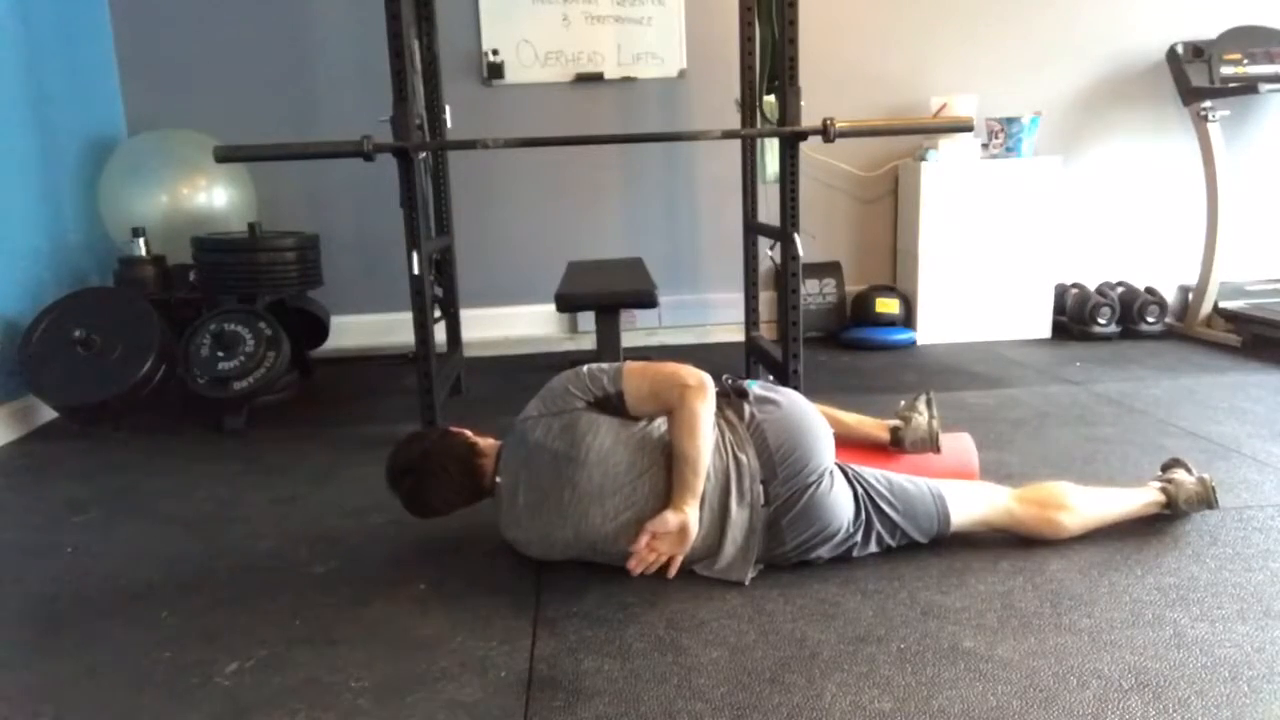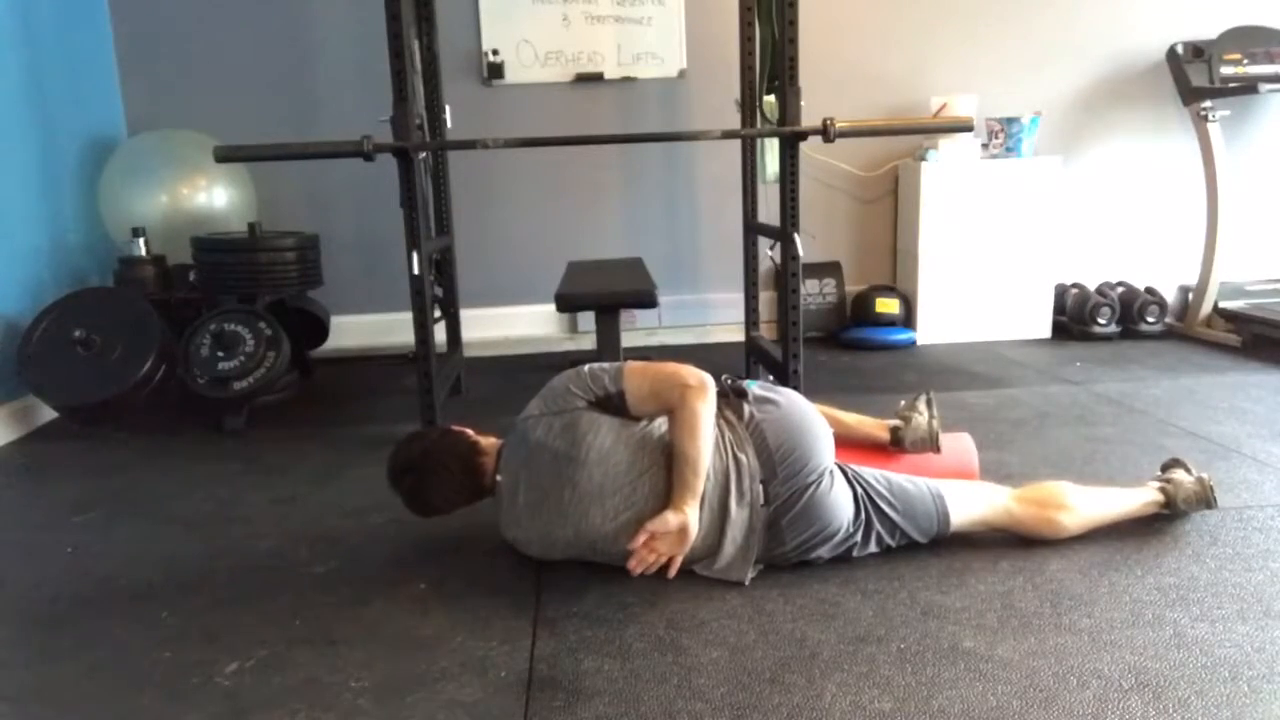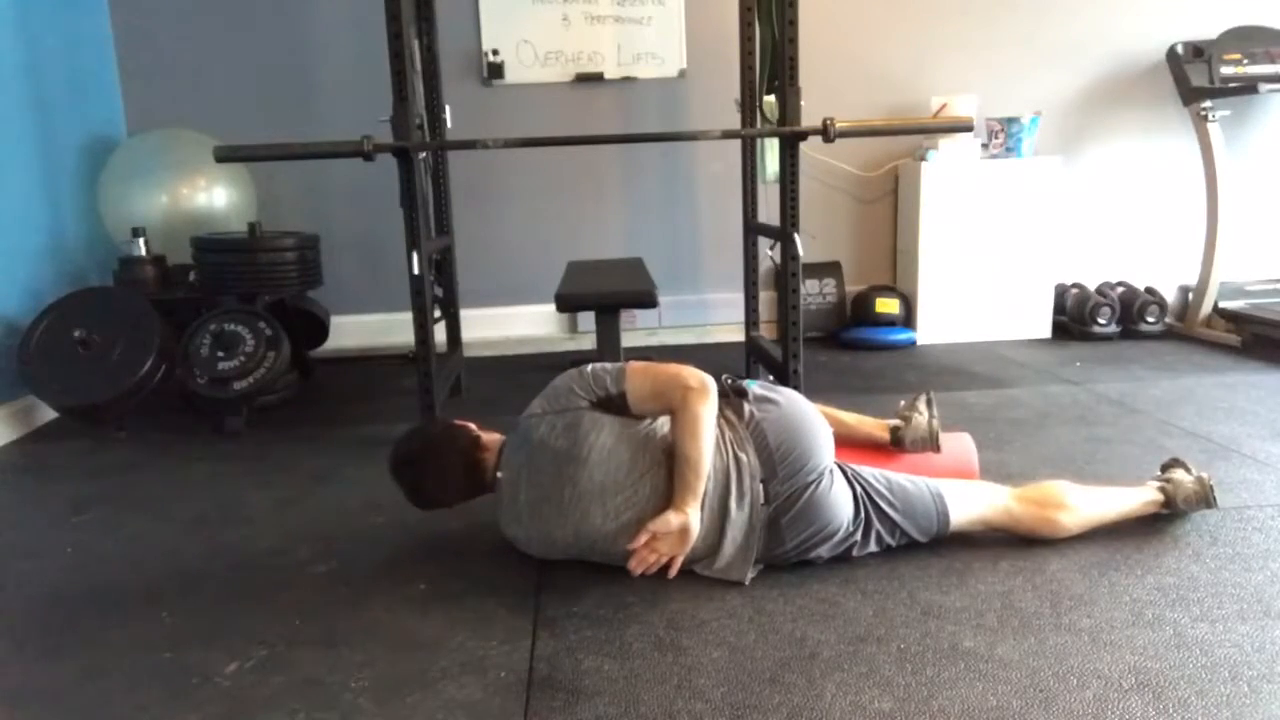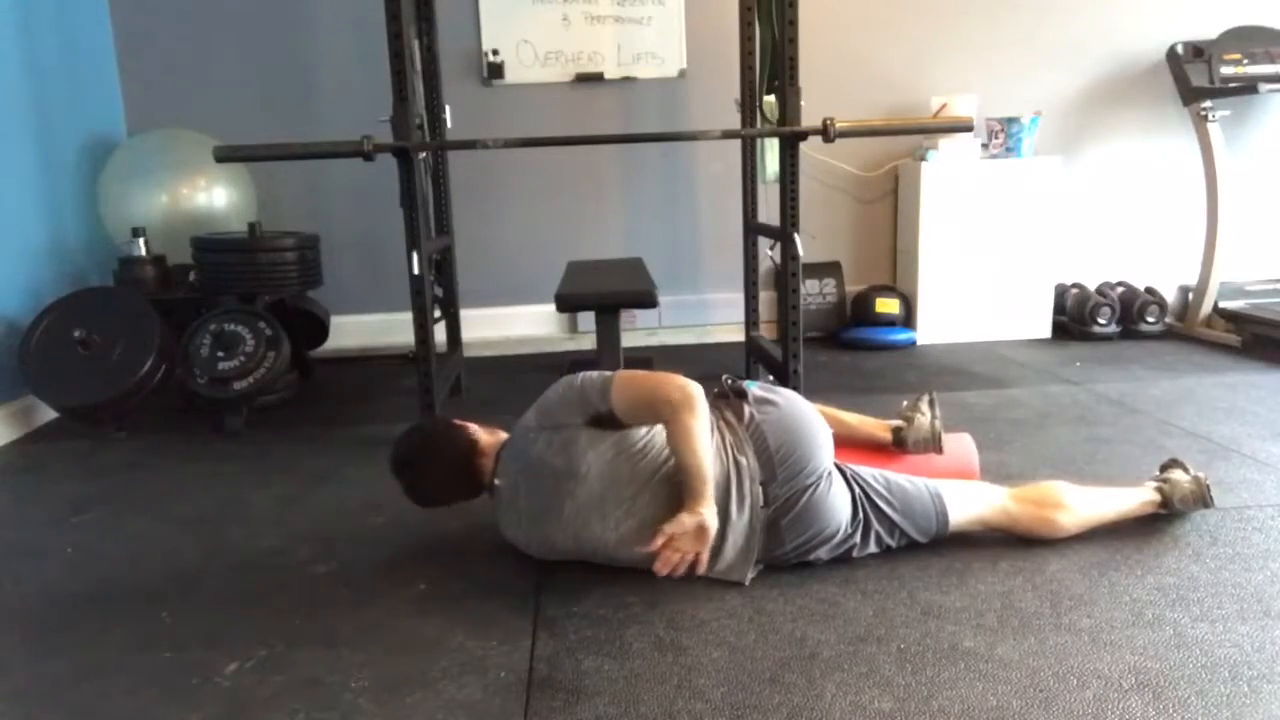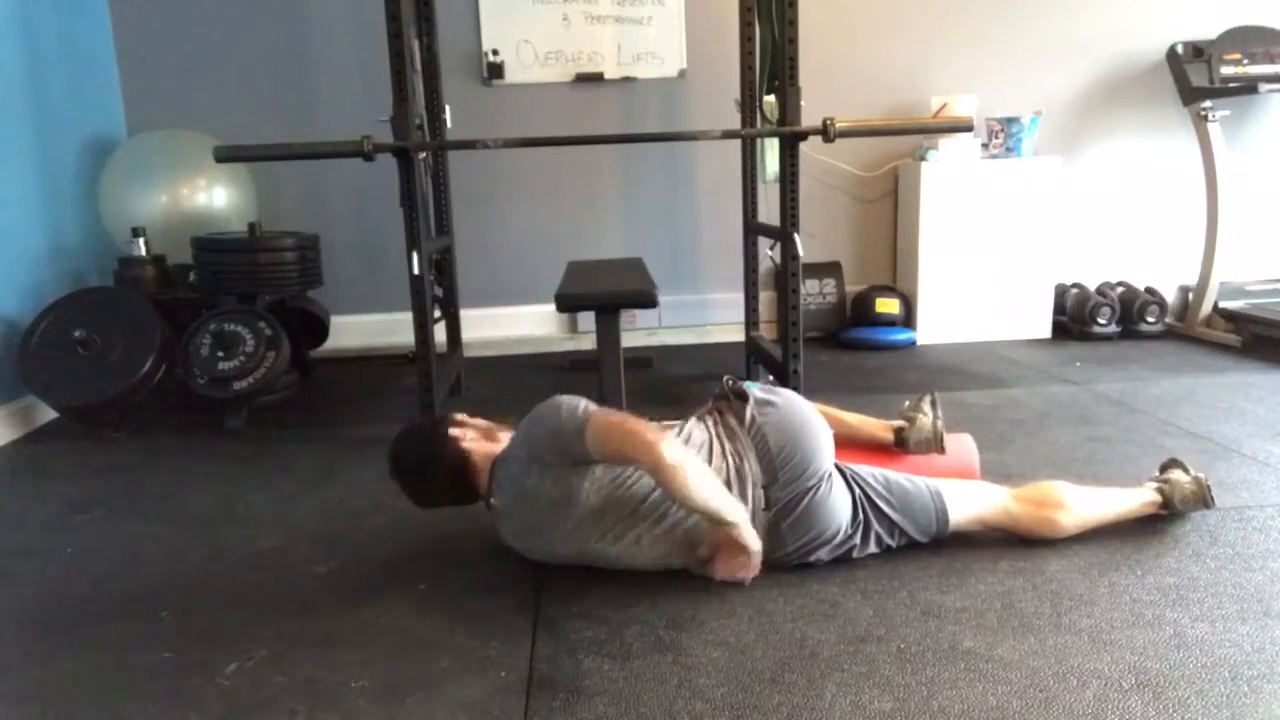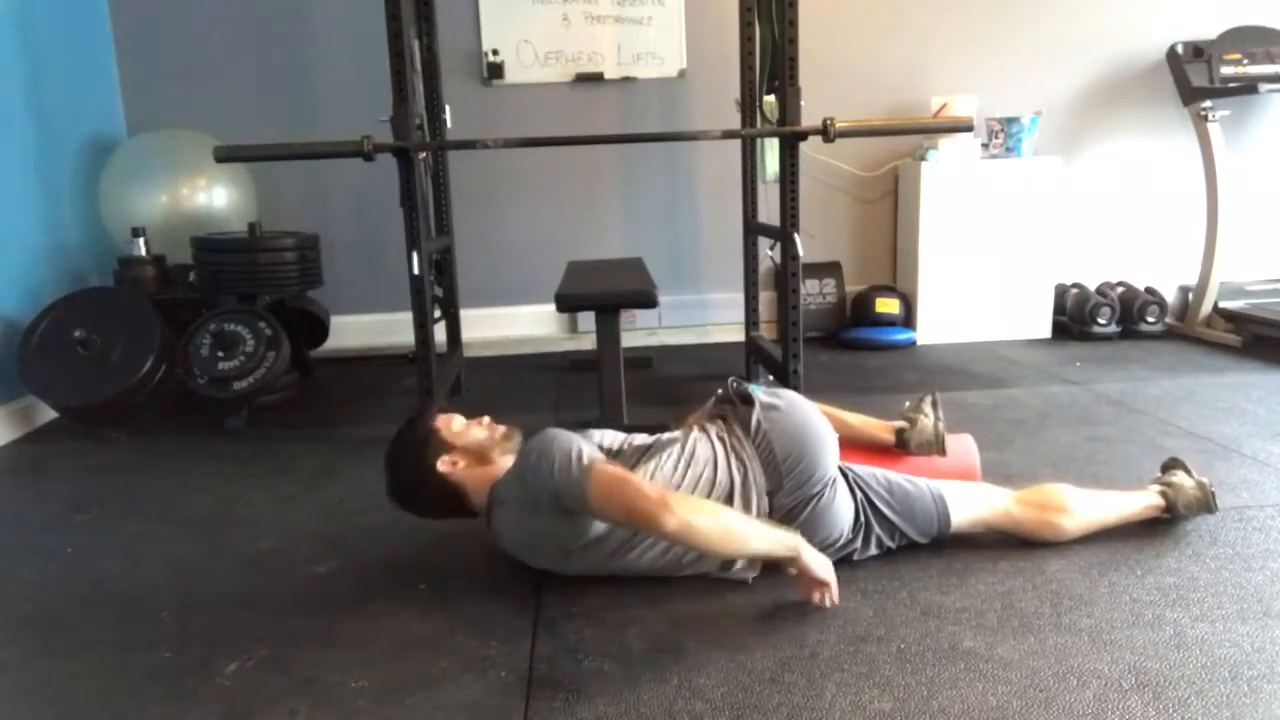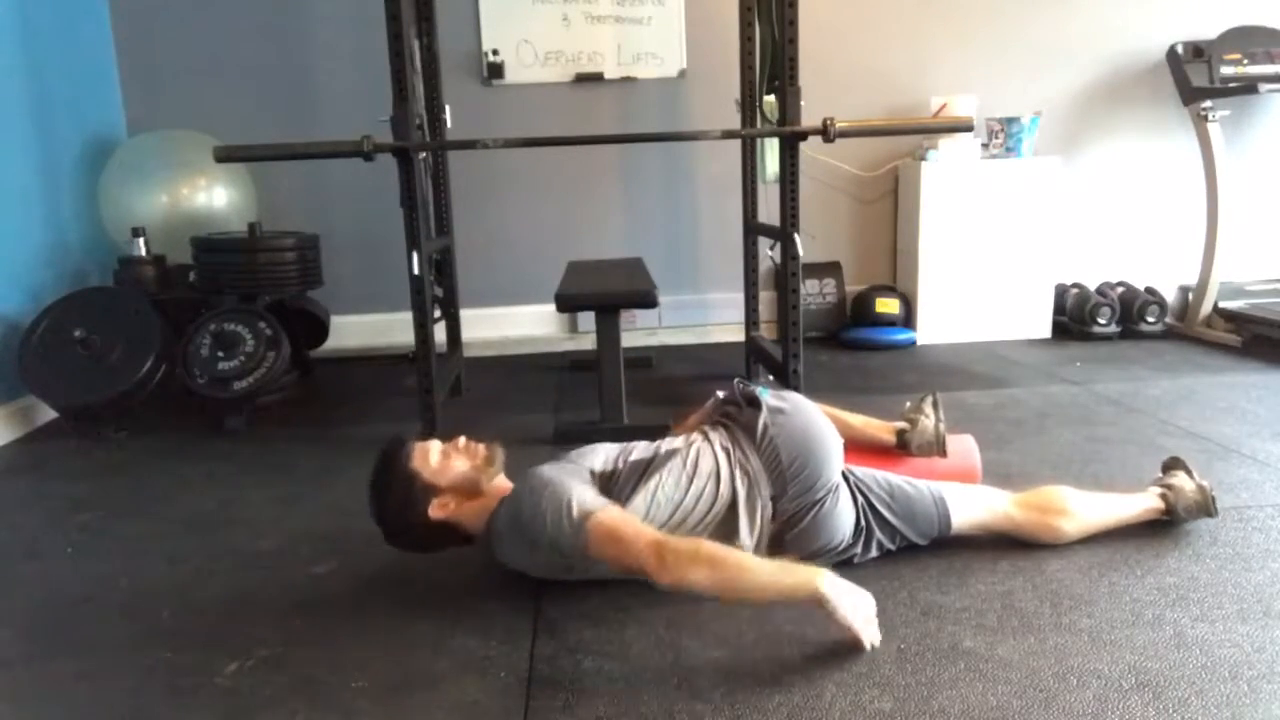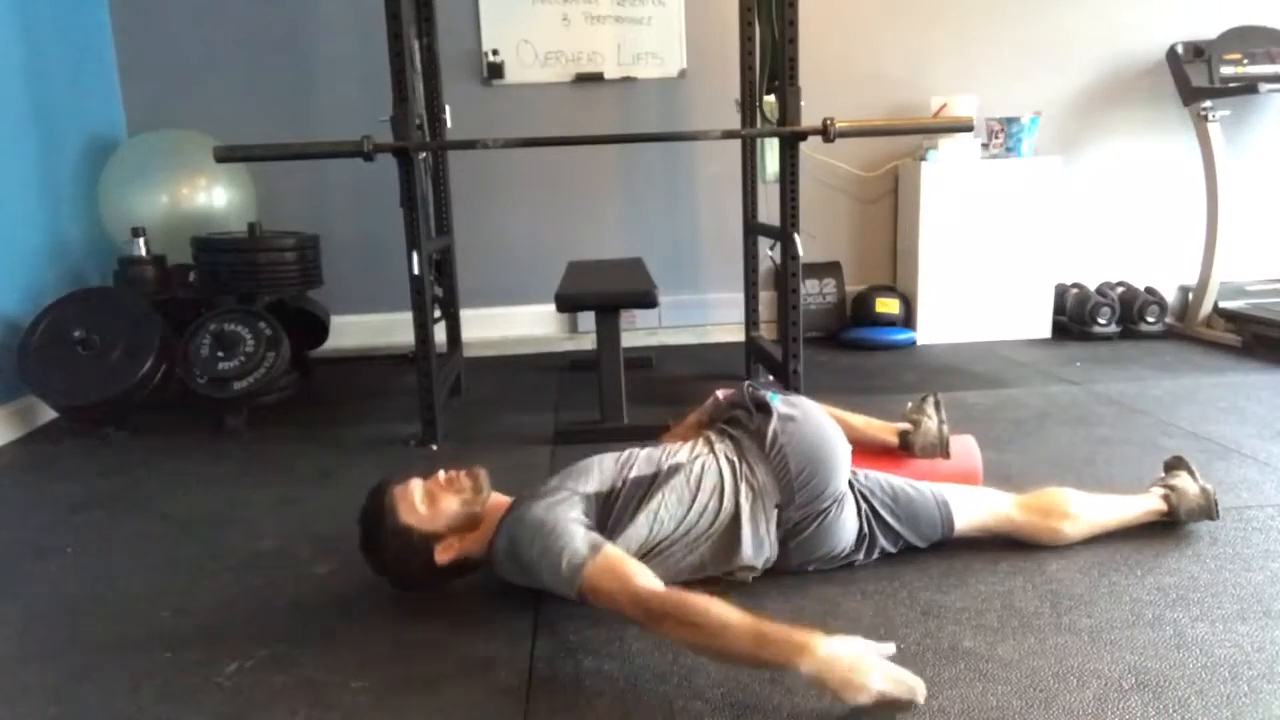
dt=0.3s
person 1, frame 1
left shoulder: (523, 532)
right shoulder: (553, 404)
right elbow: (692, 386)
right wrist: (685, 505)
left hip: (788, 520)
right hip: (770, 433)
left ankle: (1161, 491)
person 1, frame 2
left shoulder: (522, 534)
right shoulder: (554, 402)
right elbow: (692, 386)
right wrist: (684, 505)
left hip: (785, 521)
right hip: (777, 454)
left ankle: (1158, 492)
person 1, frame 3
left shoulder: (522, 530)
right shoulder: (556, 403)
right elbow: (695, 388)
right wrist: (685, 507)
left hip: (786, 522)
right hip: (786, 469)
person 1, frame 4
left shoulder: (519, 529)
right shoulder: (551, 414)
right elbow: (682, 394)
right wrist: (702, 502)
left hip: (777, 511)
right hip: (785, 489)
person 1, frame 5
left shoulder: (517, 534)
right shoulder: (540, 434)
right elbow: (654, 446)
right wrist: (734, 521)
left hip: (783, 520)
right hip: (802, 522)
person 1, frame 6
left shoulder: (513, 536)
right shoulder: (542, 459)
right elbow: (662, 513)
right wrist: (795, 550)
right hip: (800, 503)
left ankle: (899, 433)
person 1, frame 7
left shoulder: (515, 537)
right shoulder: (538, 495)
right elbow: (662, 560)
left wrist: (692, 423)
right wrist: (817, 583)
right hip: (806, 519)
right knee: (1003, 509)
left ankle: (898, 436)
right ankle: (1162, 496)
person 1, frame 8
left shoulder: (530, 521)
right shoulder: (537, 535)
right elbow: (658, 608)
left wrist: (701, 414)
right wrist: (811, 650)
right hip: (803, 520)
right knee: (1009, 514)
left ankle: (950, 447)
